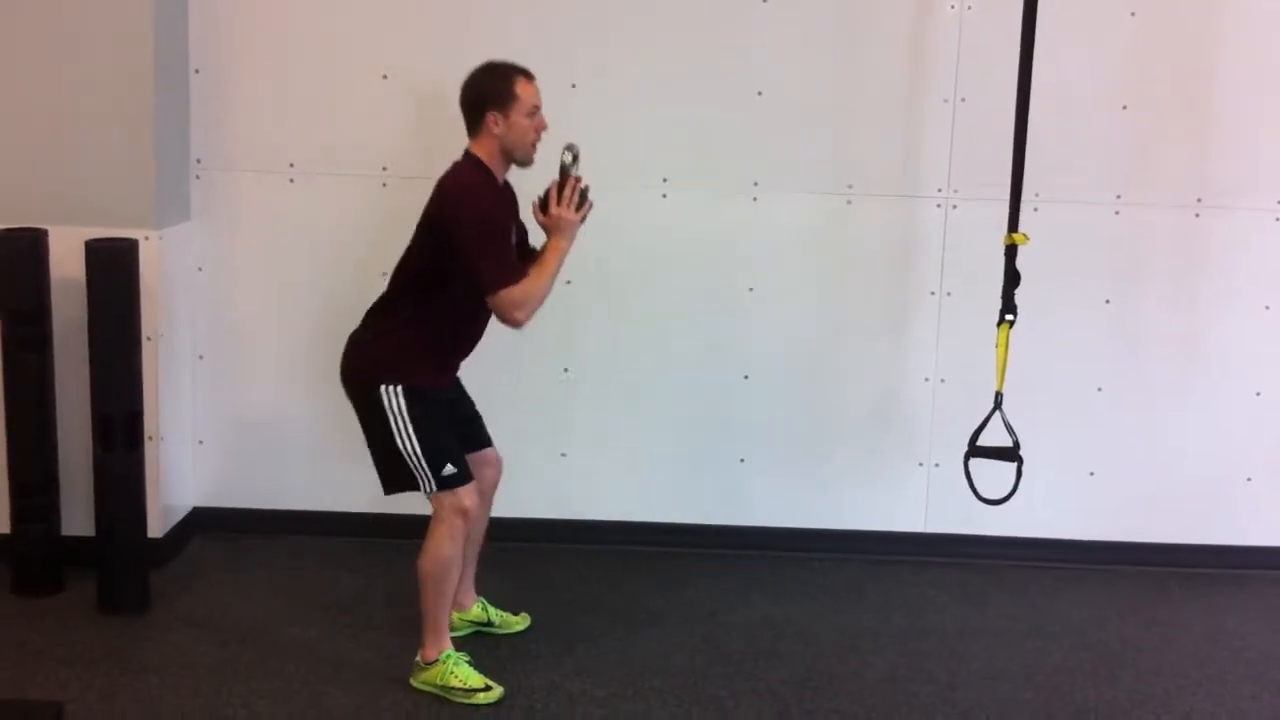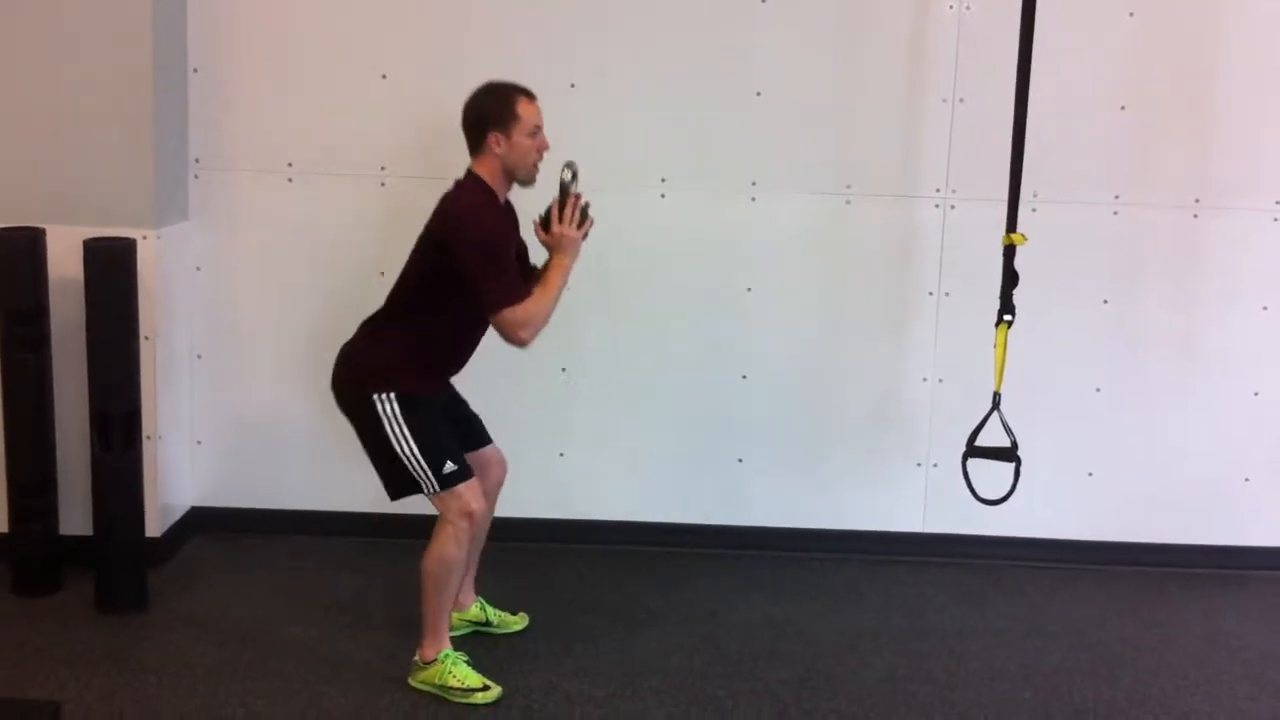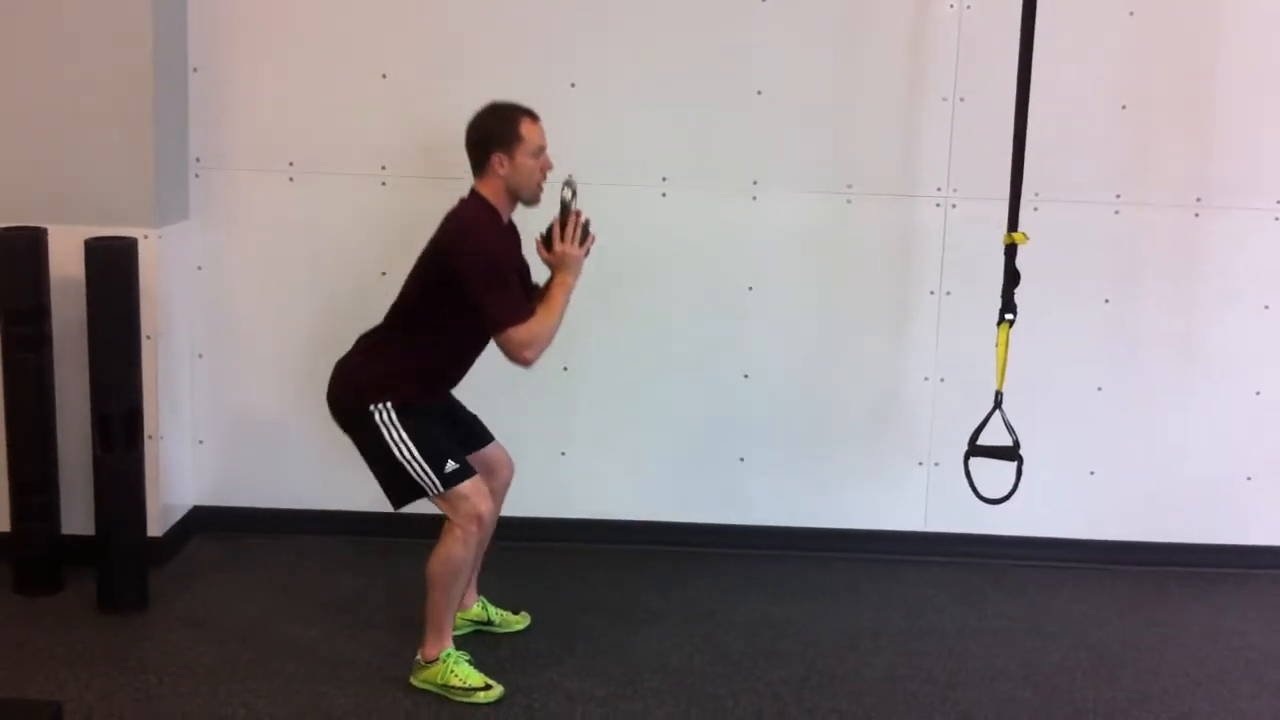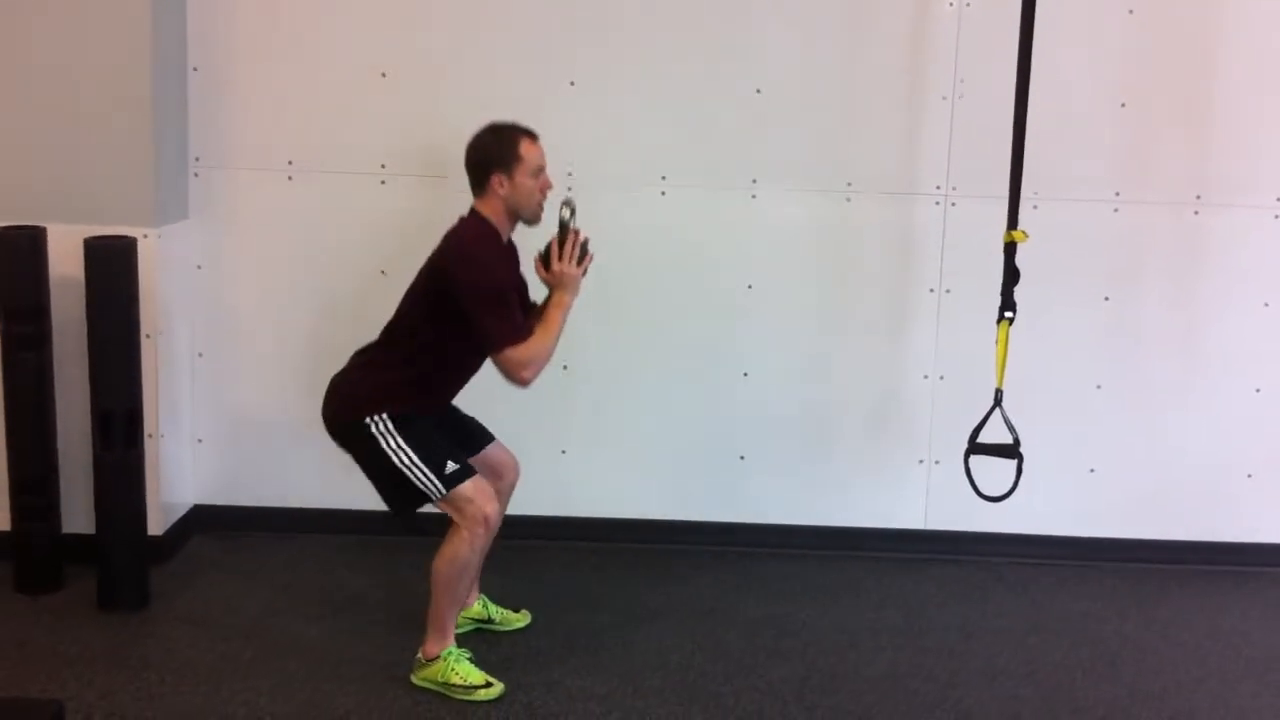
dt=0.1s
person 1, frame 1
left shoulder: (494, 190)
right shoulder: (470, 195)
left elbow: (521, 282)
right elbow: (516, 308)
left wrist: (552, 237)
right wrist: (562, 238)
left hip: (425, 367)
right hip: (390, 374)
left knee: (486, 470)
right knee: (459, 503)
left ankle: (464, 604)
right ankle: (434, 657)
person 1, frame 2
left shoulder: (494, 208)
right shoulder: (472, 215)
left elbow: (522, 297)
right elbow: (520, 326)
left wrist: (554, 253)
right wrist: (566, 256)
left hip: (419, 375)
right hip: (383, 382)
left knee: (489, 470)
right knee: (463, 505)
left ankle: (463, 603)
right ankle: (432, 655)
person 1, frame 3
left shoulder: (494, 227)
right shoulder: (476, 234)
left elbow: (527, 314)
right elbow: (525, 347)
left wrist: (555, 272)
right wrist: (567, 275)
left hip: (416, 386)
right hip: (377, 396)
left knee: (498, 469)
right knee: (473, 506)
left ankle: (464, 604)
right ankle: (434, 658)
person 1, frame 4
left shoulder: (493, 245)
right shoulder: (475, 254)
left elbow: (524, 331)
right elbow: (523, 366)
left wrist: (553, 290)
right wrist: (566, 294)
left hip: (414, 398)
right hip: (374, 409)
left knee: (501, 469)
right knee: (478, 509)
left ankle: (465, 603)
right ankle: (434, 655)
